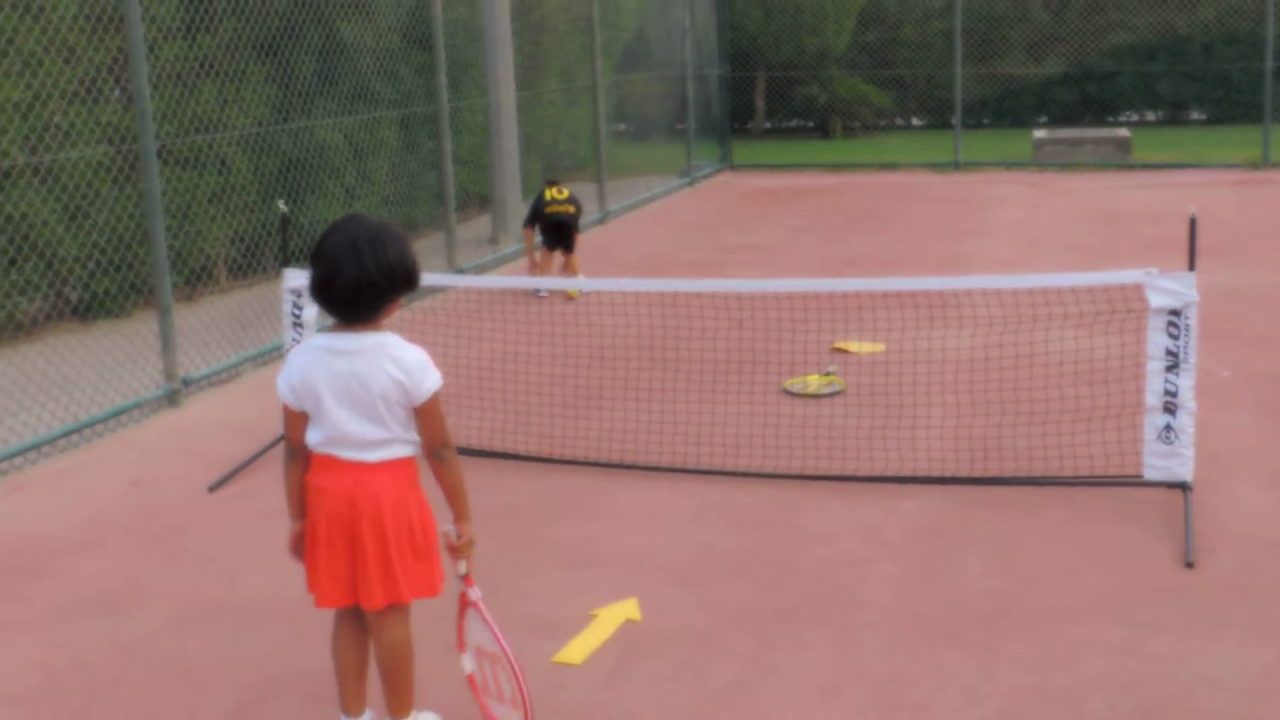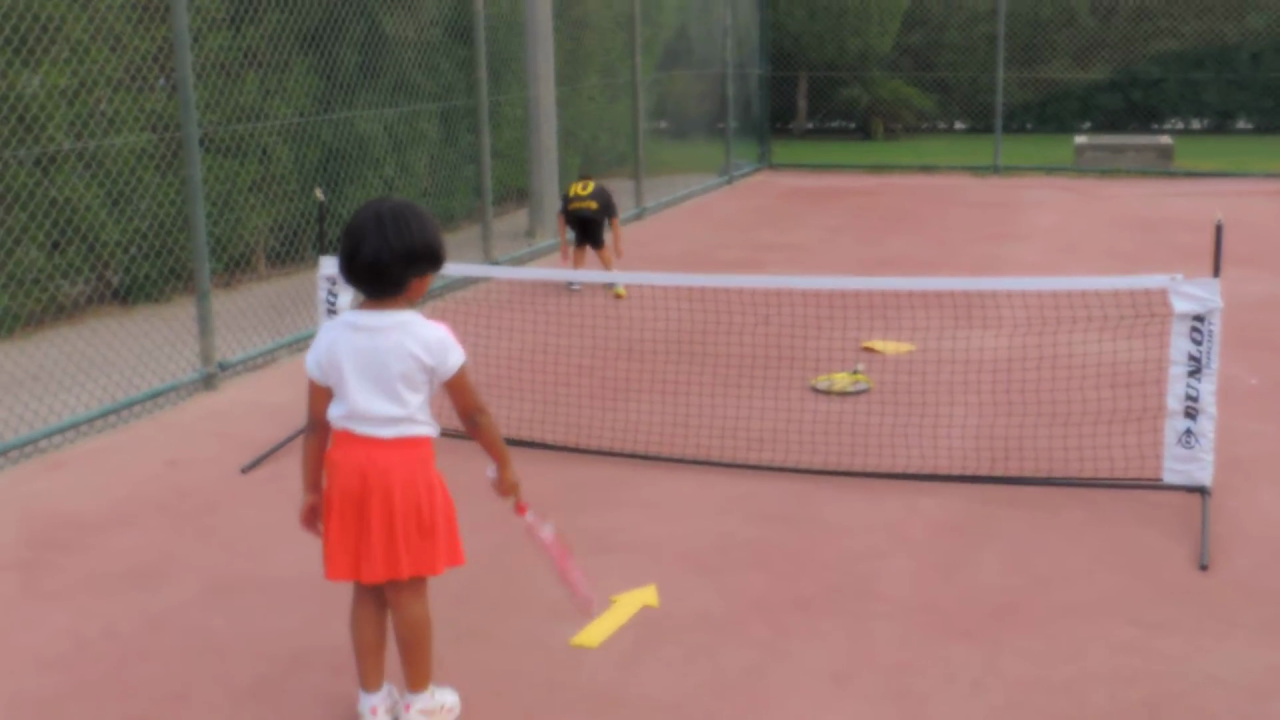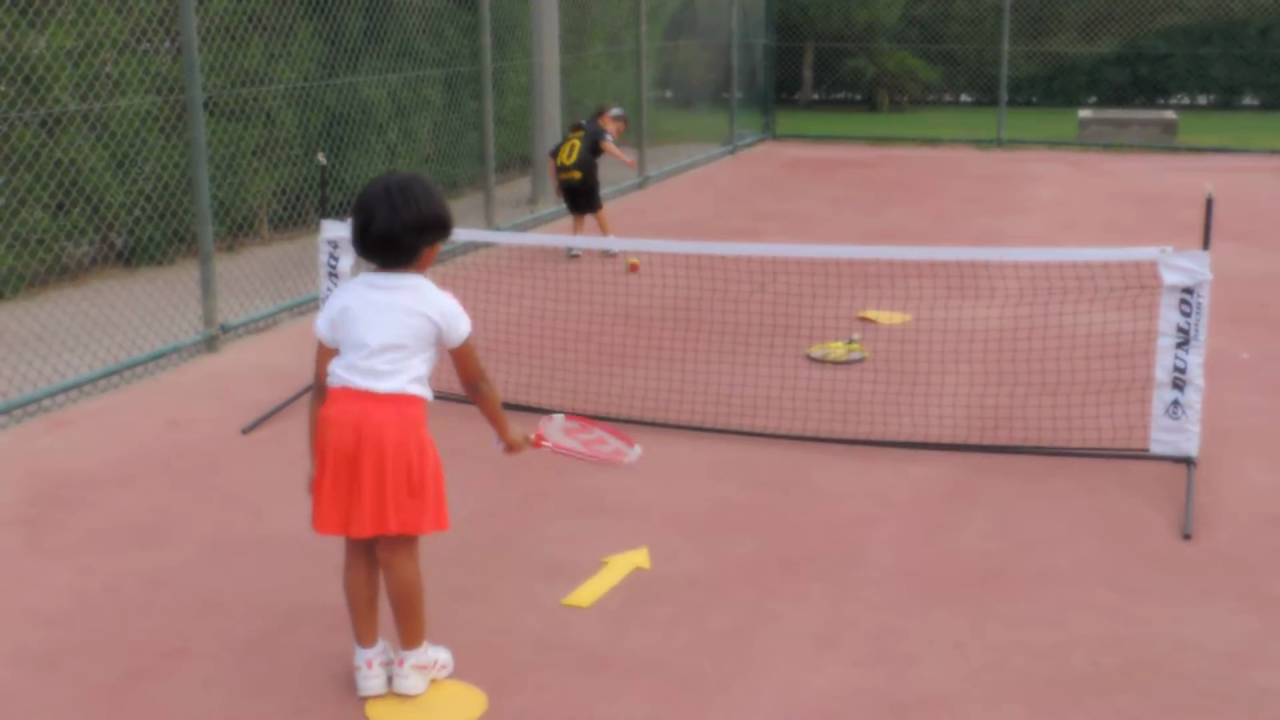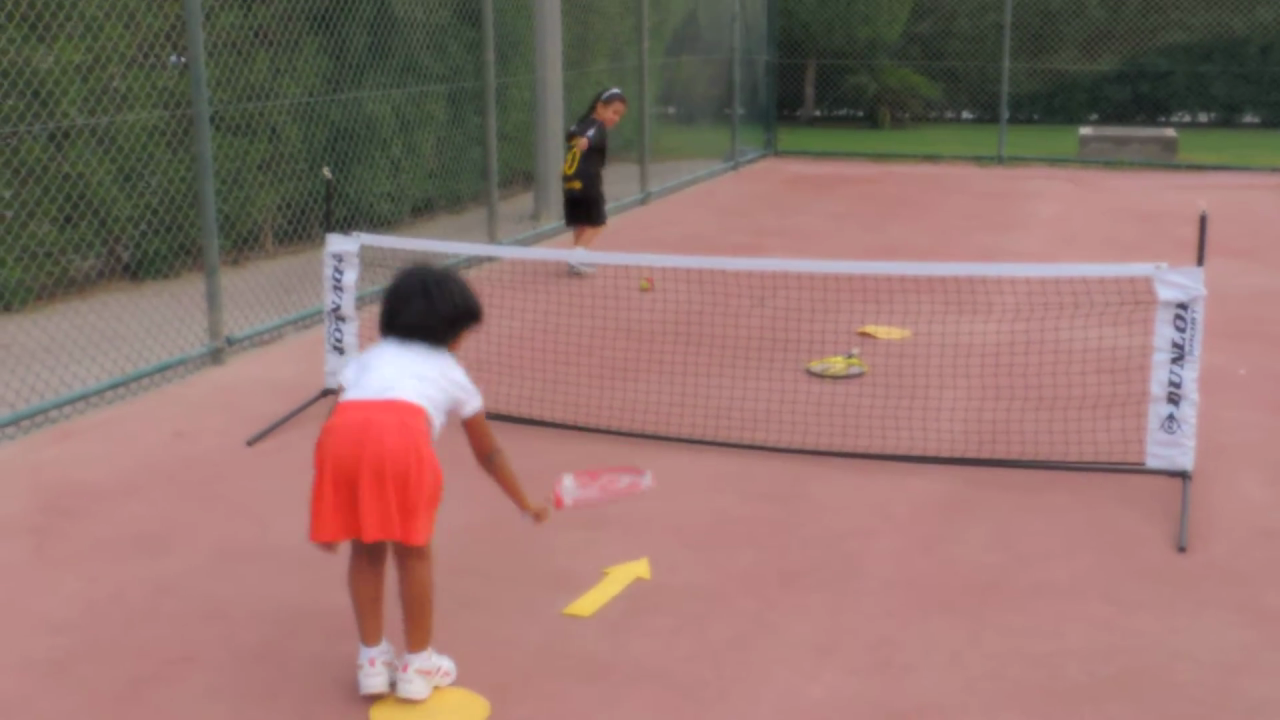
dt=0.2s
person 1, frame 1
left shoulder: (302, 360)
right shoulder: (409, 361)
left elbow: (296, 451)
right elbow: (439, 449)
left wrist: (298, 517)
right wrist: (462, 517)
left hip: (330, 492)
right hip: (390, 492)
left knee: (349, 612)
right knee: (390, 613)
person 1, frame 2
left shoulder: (331, 336)
right shoulder: (431, 337)
left elbow: (316, 425)
right elbow: (473, 413)
left wrist: (311, 488)
right wrist: (505, 466)
left hip: (349, 466)
right hip: (405, 467)
left knee: (367, 589)
right knee: (407, 589)
person 1, frame 3
left shoulder: (343, 298)
right shoulder: (438, 304)
left elbow: (320, 386)
right elbow: (475, 381)
left wrist: (316, 457)
right wrist: (506, 430)
left hip: (342, 421)
right hip: (396, 424)
left knee: (359, 545)
right knee: (397, 547)
left ankle: (368, 660)
right ankle: (413, 659)
person 1, frame 4
left shoulder: (372, 357)
right shoulder: (451, 373)
right elbow: (488, 454)
left wrist: (332, 514)
right wrist: (524, 502)
left hip: (342, 435)
right hip: (401, 437)
left knee: (366, 546)
right knee: (411, 550)
left ankle: (372, 661)
right ankle: (417, 665)
